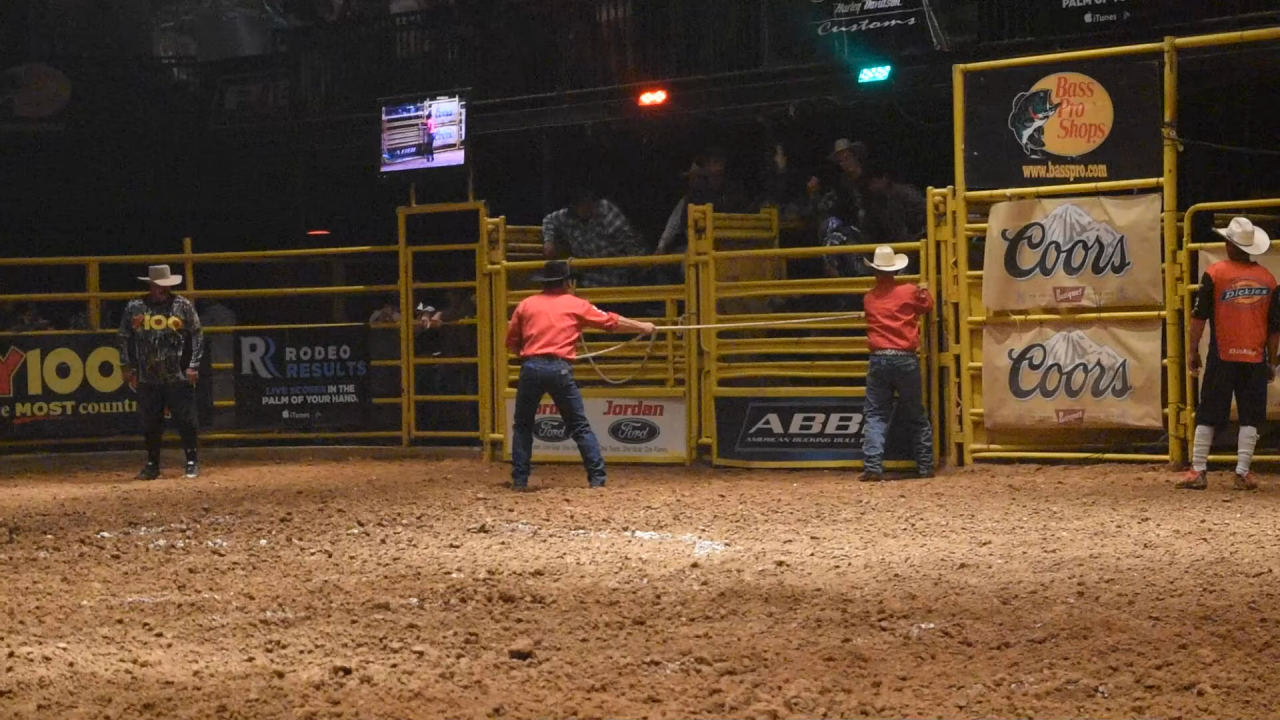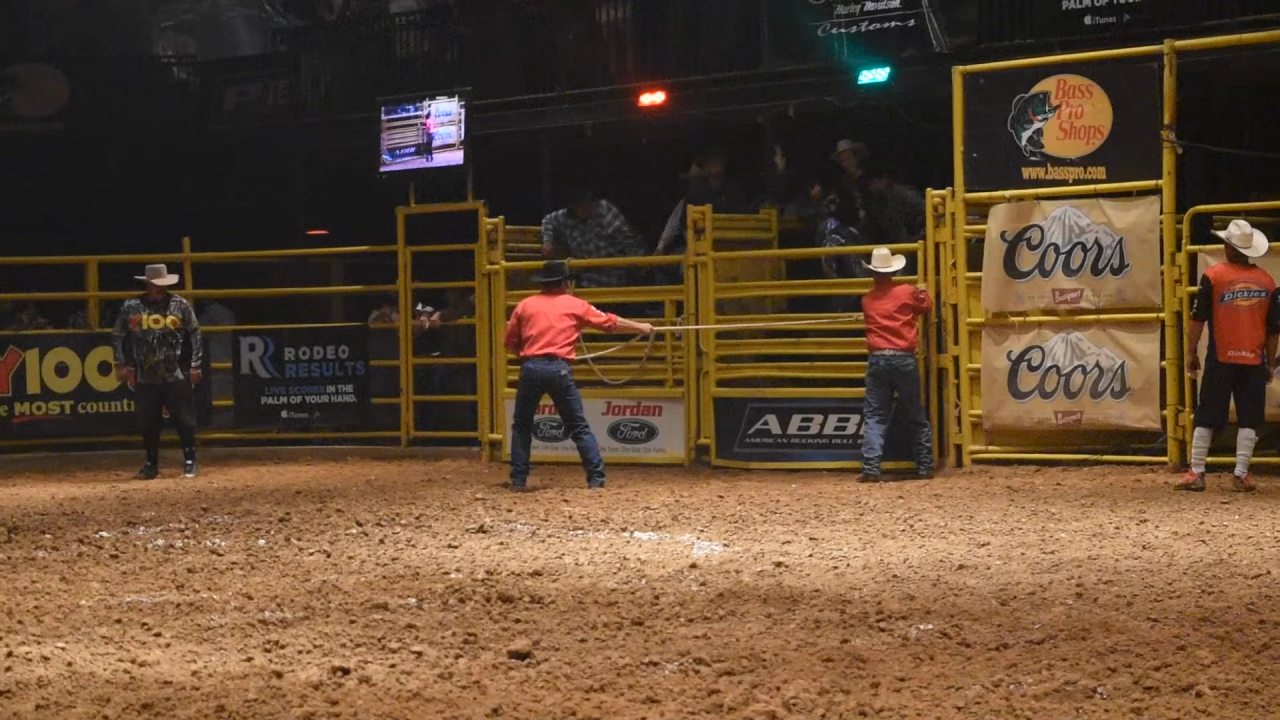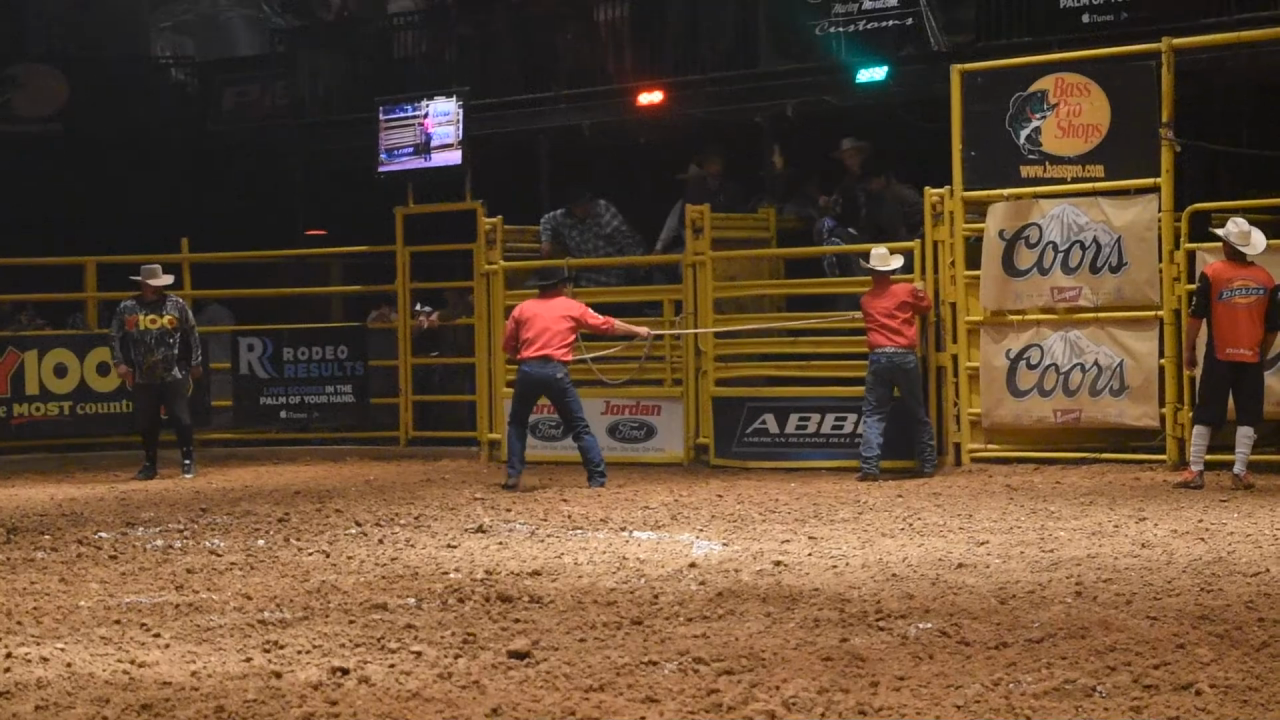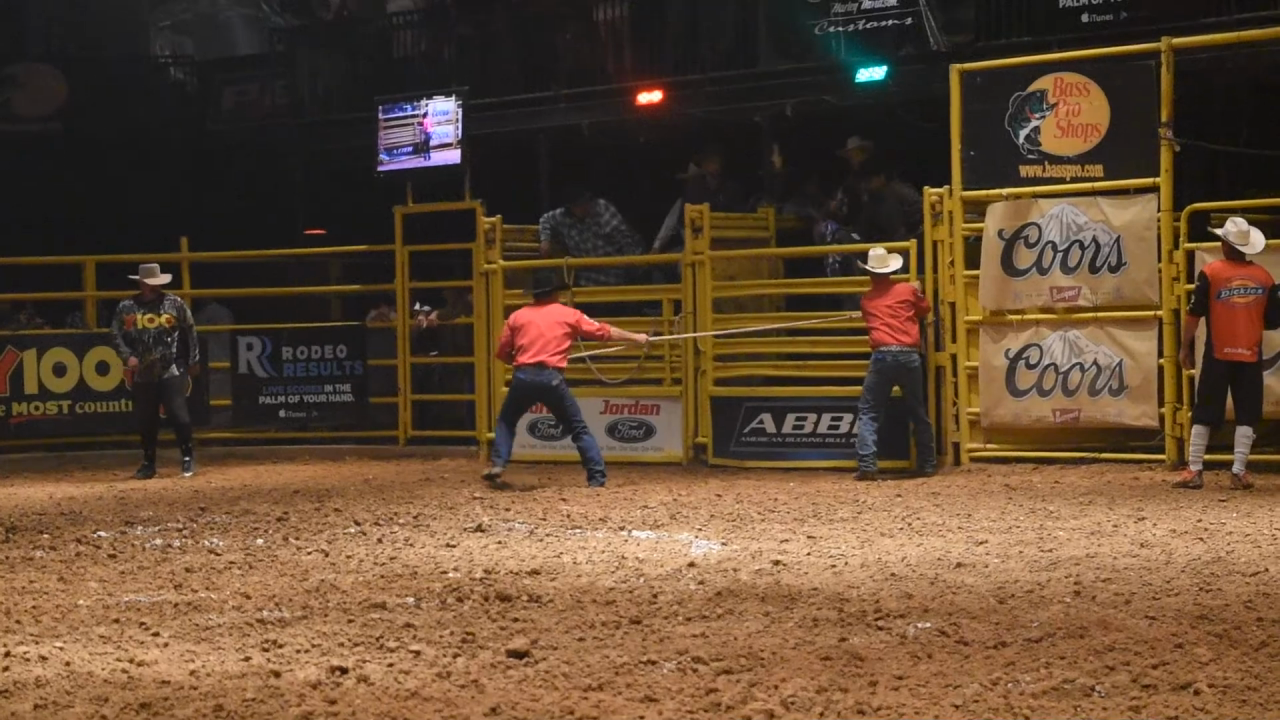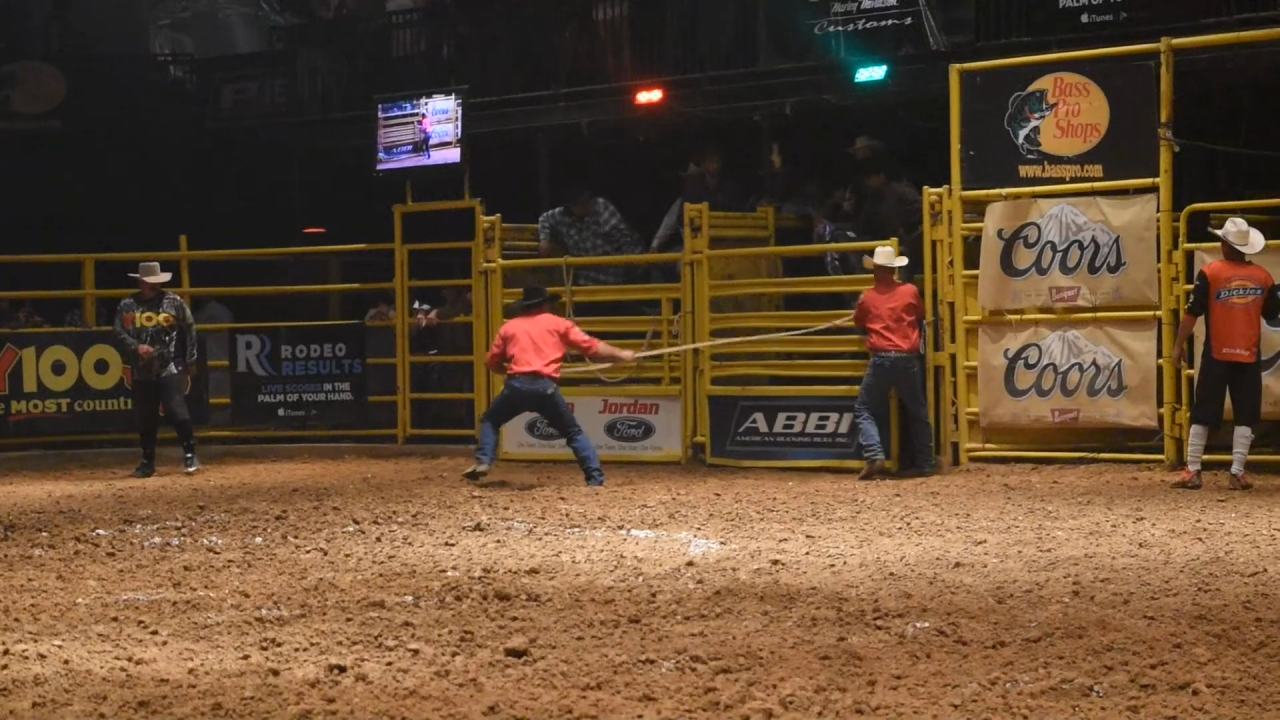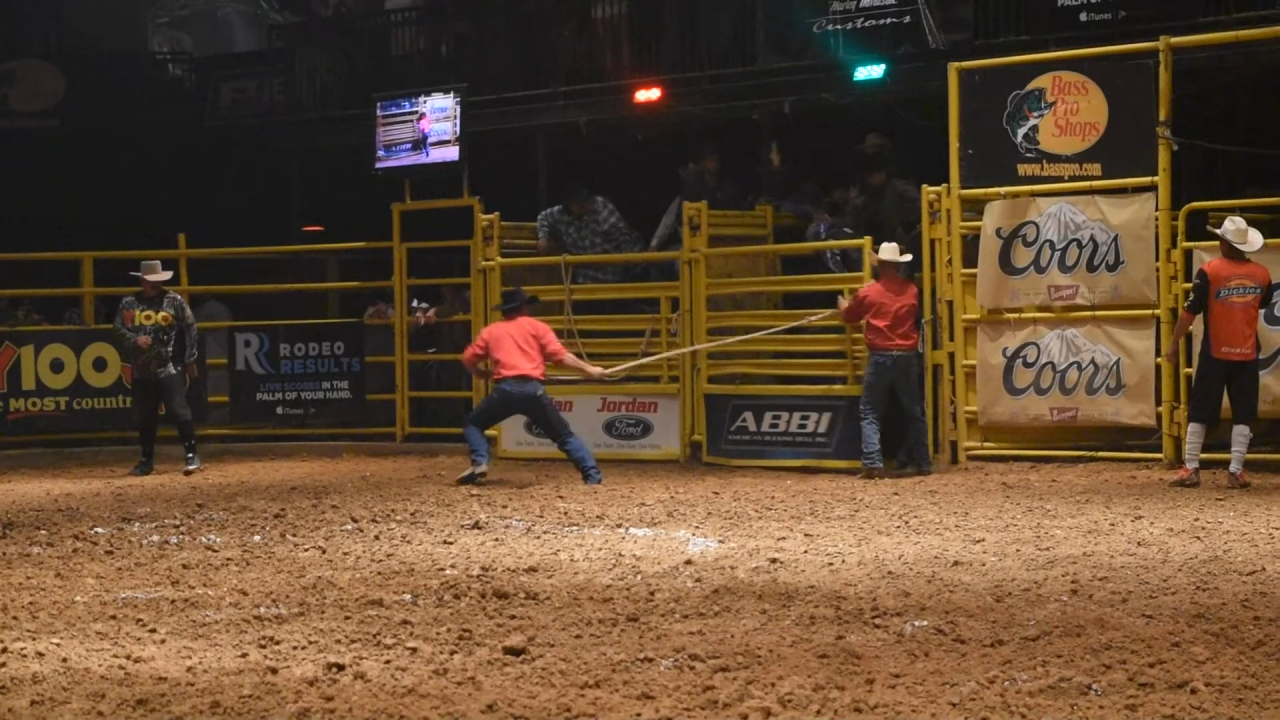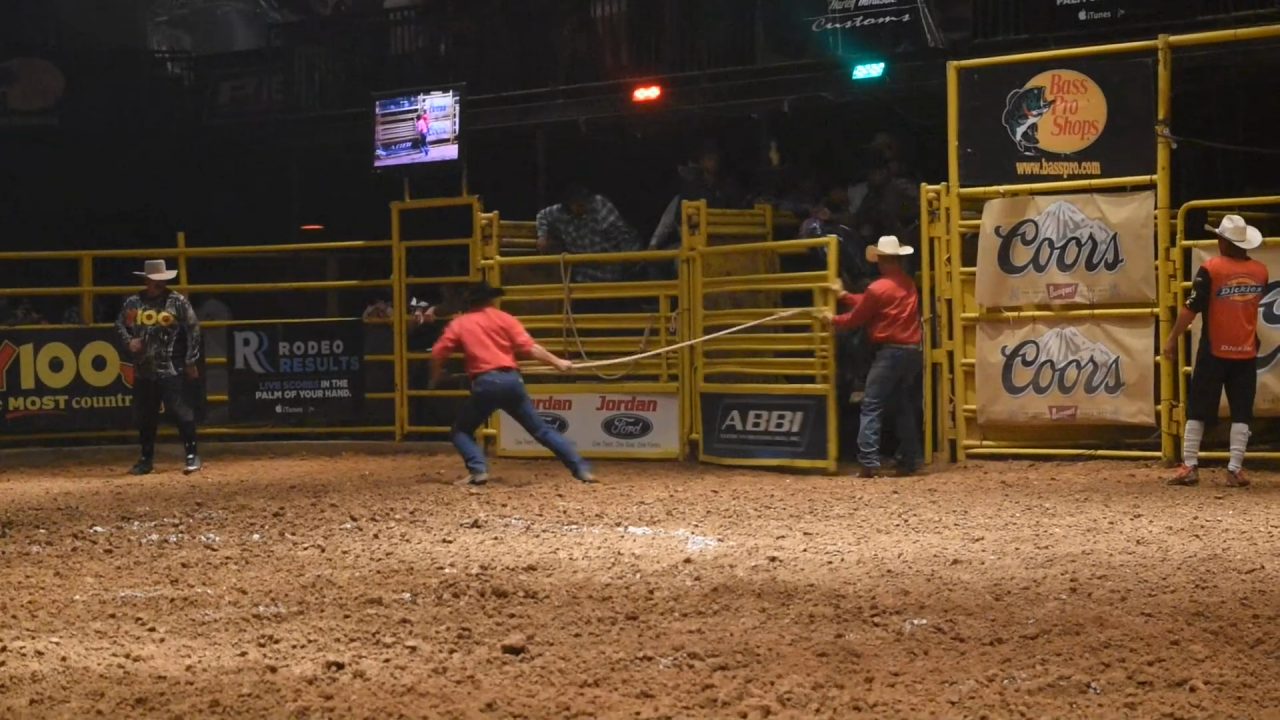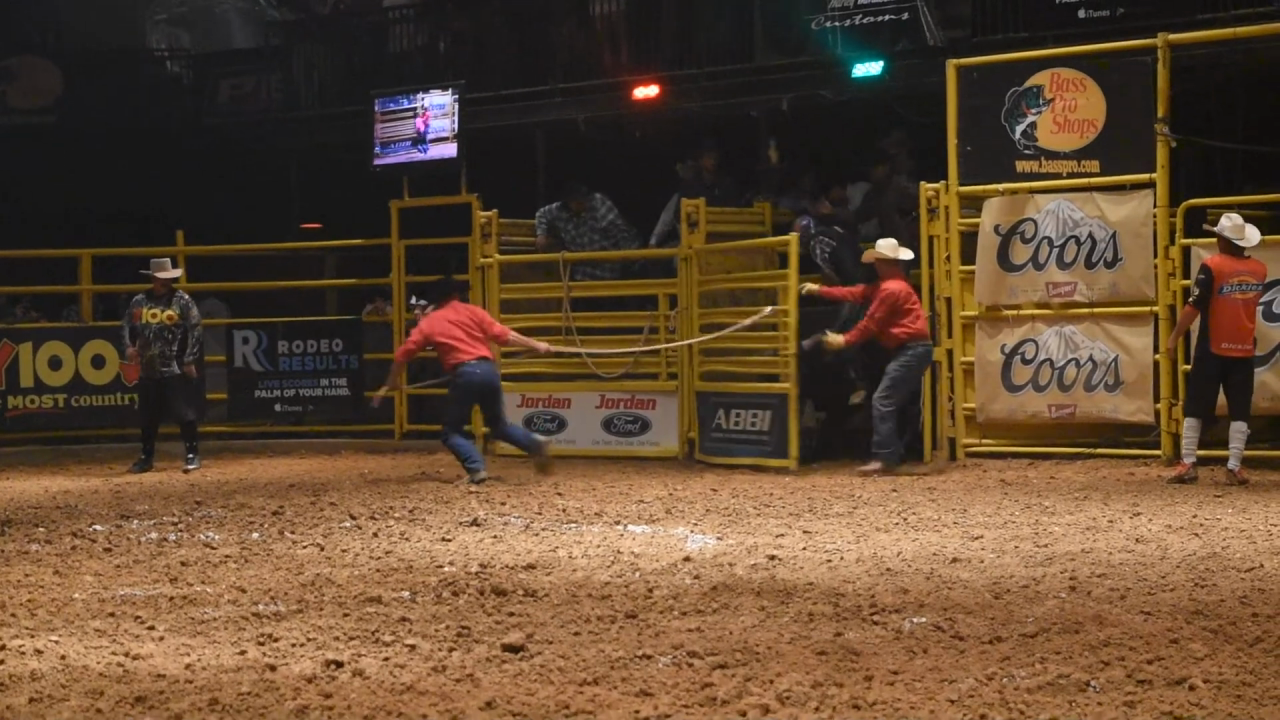
dt=0.1s
person 1, frame 1
left shoulder: (1215, 273)
left elbow: (1199, 316)
left wrist: (1192, 350)
left hip: (1222, 357)
right hip: (1255, 359)
left knee: (1208, 414)
right knee: (1250, 417)
left ankle: (1198, 471)
right ankle: (1243, 473)
person 1, frame 2
left shoulder: (1213, 275)
left elbow: (1198, 318)
left wrist: (1191, 352)
left hip: (1221, 359)
right hip: (1253, 361)
left knee: (1206, 416)
right knee: (1249, 419)
left ankle: (1196, 473)
right ankle: (1241, 475)
person 1, frame 3
left shoulder: (1212, 272)
left elbow: (1196, 315)
left wrist: (1188, 349)
left hip: (1219, 357)
right hip: (1252, 358)
left knee: (1205, 414)
right knee: (1247, 417)
left ankle: (1195, 471)
right ankle: (1240, 473)
person 1, frame 4
left shoulder: (1211, 271)
left elbow: (1194, 313)
left wrist: (1185, 347)
left hip: (1218, 356)
right hip: (1251, 357)
left knee: (1204, 414)
right knee: (1246, 416)
left ankle: (1194, 471)
right ankle: (1239, 472)
person 1, frame 5
left shoulder: (1211, 272)
left elbow: (1192, 312)
left wrist: (1179, 345)
left hip: (1216, 356)
right hip: (1248, 357)
left knee: (1203, 414)
right knee: (1246, 416)
left ankle: (1192, 471)
right ankle: (1237, 473)
person 1, frame 6
left shoulder: (1210, 270)
right shoulder: (1261, 273)
left elbow: (1191, 310)
left wrist: (1174, 342)
left hip: (1214, 354)
right hip: (1247, 355)
left knee: (1200, 412)
right knee: (1243, 415)
left ankle: (1190, 469)
right ankle: (1236, 472)
person 1, frame 7
left shoulder: (1211, 268)
right shoulder: (1260, 271)
left elbow: (1192, 307)
left wrist: (1173, 337)
left hip: (1213, 352)
right hip: (1246, 354)
left knee: (1198, 409)
right knee: (1241, 413)
left ankle: (1189, 467)
right ankle: (1235, 469)
person 1, frame 8
left shoulder: (1212, 265)
right shoulder: (1259, 269)
left elbow: (1194, 305)
left wrist: (1175, 336)
left hip: (1211, 349)
right hip: (1244, 351)
left knee: (1196, 407)
right knee: (1240, 411)
left ankle: (1188, 464)
right ankle: (1235, 468)
person 2, frame 1
left shoulder: (869, 298)
right shoulder: (909, 291)
right elbow: (927, 306)
right wrist: (924, 290)
left hip: (879, 360)
right hip: (906, 359)
left knee: (876, 415)
right knee: (916, 416)
left ankle: (873, 466)
right ankle: (925, 466)
person 2, frame 2
left shoulder: (867, 300)
right shoulder: (907, 292)
right elbow: (926, 307)
right wrist: (922, 291)
left hip: (878, 360)
right hip: (904, 359)
left knee: (875, 417)
right knee: (916, 416)
left ankle: (871, 468)
right ankle: (925, 467)
person 2, frame 3
left shoulder: (867, 299)
right shoulder: (906, 290)
right elbow: (925, 307)
right wrist: (920, 292)
left hip: (879, 358)
right hip: (905, 357)
left knee: (874, 414)
right knee: (918, 414)
left ankle: (870, 467)
right ankle: (927, 465)
person 2, frame 4
left shoulder: (866, 300)
right shoulder: (907, 290)
right elbow: (924, 310)
left hip: (882, 357)
right hip: (909, 356)
left knee: (868, 413)
right knee: (918, 413)
left ankle: (867, 465)
right ankle: (927, 464)
person 2, frame 5
left shoulder: (867, 297)
right shoulder: (911, 292)
left elbow: (860, 322)
left hip: (881, 360)
right hip: (909, 360)
left knee: (865, 410)
right knee: (919, 414)
left ankle: (873, 457)
right ankle: (925, 464)
person 2, frame 6
left shoulder: (867, 292)
right shoulder: (911, 291)
left elbow: (850, 316)
left wrist: (844, 306)
left hip: (881, 358)
right hip: (908, 358)
left knee: (870, 412)
right knee: (914, 412)
left ankle: (873, 463)
right ankle: (921, 463)
person 2, frame 7
left shoulder: (877, 288)
right shoulder: (905, 284)
left elbow: (856, 319)
left wrist: (834, 321)
right wrist: (846, 296)
left hip: (891, 353)
right hip: (909, 351)
left knee: (871, 408)
right knee: (904, 409)
left ankle: (869, 463)
right ankle: (909, 460)
person 2, frame 8
left shoulder: (891, 289)
right shoulder: (890, 286)
left elbow: (872, 322)
right elbow: (854, 294)
left wrist: (844, 341)
right wrist: (819, 290)
left hip: (911, 351)
right hip: (908, 351)
left knee: (883, 402)
right knee: (888, 404)
left ankle: (886, 457)
right ankle: (888, 457)
person 3, frame 1
left shoulder: (183, 305)
right shoulder: (134, 307)
left elbow: (196, 336)
right elbow: (124, 337)
left wrist: (193, 366)
right wrist: (127, 366)
left hip: (178, 375)
right hip: (147, 377)
left knee: (186, 419)
right knee: (150, 422)
left ankle: (191, 462)
right ankle: (153, 464)
person 3, frame 2
left shoulder: (180, 305)
right shoulder: (131, 307)
left elbow: (194, 335)
right elbow: (119, 336)
left wrist: (195, 364)
right wrist: (121, 364)
left hip: (176, 374)
right hip: (145, 376)
left knee: (184, 419)
right knee: (148, 422)
left ankle: (190, 462)
right ankle: (151, 464)
person 3, frame 3
left shoulder: (176, 304)
right shoulder: (127, 307)
left elbow: (191, 333)
right elbow: (116, 336)
left wrist: (195, 362)
right wrist: (119, 362)
left hip: (174, 372)
right hip: (143, 376)
left knee: (181, 417)
right knee: (147, 422)
left ankle: (188, 462)
right ankle: (150, 464)
person 3, frame 4
left shoulder: (174, 303)
right shoulder: (126, 307)
left elbow: (189, 332)
right elbow: (117, 335)
left wrist: (193, 360)
right wrist: (127, 356)
left hip: (172, 371)
right hip: (142, 375)
left knee: (179, 415)
right knee: (146, 421)
left ankle: (187, 459)
right ankle: (149, 463)
person 3, frame 5
left shoulder: (174, 302)
right shoulder: (126, 305)
left elbow: (189, 330)
right elbow: (119, 331)
left wrist: (190, 360)
right wrist: (136, 346)
left hip: (171, 368)
right hip: (142, 372)
left knee: (177, 411)
right knee: (145, 419)
left ankle: (190, 455)
right ankle: (147, 462)
person 3, frame 6
left shoulder: (174, 301)
right shoulder: (128, 303)
left elbow: (190, 330)
right elbow: (118, 328)
left wrist: (190, 360)
right wrist: (134, 339)
left hip: (171, 368)
right hip: (142, 370)
left knee: (179, 412)
right knee: (145, 418)
left ankle: (192, 455)
right ankle: (146, 460)
person 3, frame 7
left shoulder: (178, 301)
right shoulder: (132, 302)
left elbow: (193, 331)
right elbow: (120, 325)
left wrist: (191, 361)
right wrist: (129, 340)
left hip: (172, 369)
right hip: (143, 371)
left knee: (181, 413)
right knee: (145, 417)
left ankle: (192, 456)
right ankle: (146, 459)
person 3, frame 8
left shoulder: (182, 300)
right shoulder: (138, 301)
left elbow: (195, 330)
right elbow: (127, 325)
left wrist: (189, 360)
right wrist: (128, 346)
left hip: (175, 368)
right hip: (148, 369)
left knee: (184, 413)
right knee: (148, 416)
left ankle: (192, 455)
right ankle: (146, 458)
person 4, frame 1
left shoulder: (525, 305)
right shoulder: (576, 305)
left elbow: (510, 342)
right elbow: (611, 320)
right wrist: (642, 326)
left hip: (531, 369)
right hip: (559, 369)
left knee: (522, 426)
right knee: (579, 426)
left ankle: (520, 480)
right ankle: (597, 478)
person 4, frame 2
left shoulder: (524, 305)
right shoulder: (575, 305)
left elbow: (509, 342)
right elbow: (609, 321)
right wrist: (640, 327)
left hip: (531, 369)
right hip: (559, 370)
left knee: (521, 425)
right knee: (578, 427)
left ankle: (518, 480)
right ankle: (596, 479)
person 4, frame 3
left shoulder: (522, 309)
right shoulder: (573, 308)
left elbow: (508, 345)
right elbow: (607, 324)
right wrist: (639, 331)
left hip: (528, 372)
right hip: (557, 373)
left knee: (517, 424)
right knee: (580, 428)
left ankle: (513, 475)
right ankle: (598, 478)
person 4, frame 4
left shoulder: (518, 316)
right shoulder: (568, 314)
left elbow: (501, 353)
right elbow: (602, 331)
right wrist: (635, 338)
left hip: (523, 377)
right hip: (551, 379)
left knee: (506, 422)
right knee: (579, 429)
left ankle: (497, 464)
right ankle: (597, 478)
person 4, frame 5
left shoulder: (510, 326)
right shoulder: (559, 323)
left elbow: (491, 362)
right elbow: (590, 345)
right wrist: (621, 355)
left hip: (517, 387)
right hip: (546, 387)
left knee: (489, 422)
right knee: (574, 434)
left ankle: (483, 463)
right ankle: (596, 478)
person 4, frame 6
left shoulder: (490, 331)
right shoulder: (537, 327)
left elbow: (468, 359)
right elbow: (560, 355)
left wrist: (485, 374)
right wrist: (589, 370)
left hip: (505, 390)
right hip: (533, 390)
left knee: (473, 425)
right knee: (564, 435)
left ankle: (479, 463)
right ankle: (593, 476)
person 4, frame 7
left shoulder: (459, 323)
right shoulder: (504, 319)
left elbow: (438, 353)
right elbow: (528, 346)
left wrist: (436, 376)
right wrist: (557, 362)
left hip: (484, 384)
right hip: (512, 381)
left knee: (460, 431)
right knee: (541, 430)
left ankle: (478, 471)
right ankle: (581, 469)
person 4, frame 8
left shoulder: (428, 322)
right shoulder: (473, 311)
left elbow: (403, 354)
right elbow: (502, 335)
left wrist: (390, 384)
right wrist: (536, 345)
left hip: (465, 375)
right hip: (490, 372)
left knee: (451, 432)
right knee: (498, 425)
left ankle: (477, 469)
right ankle: (535, 444)
